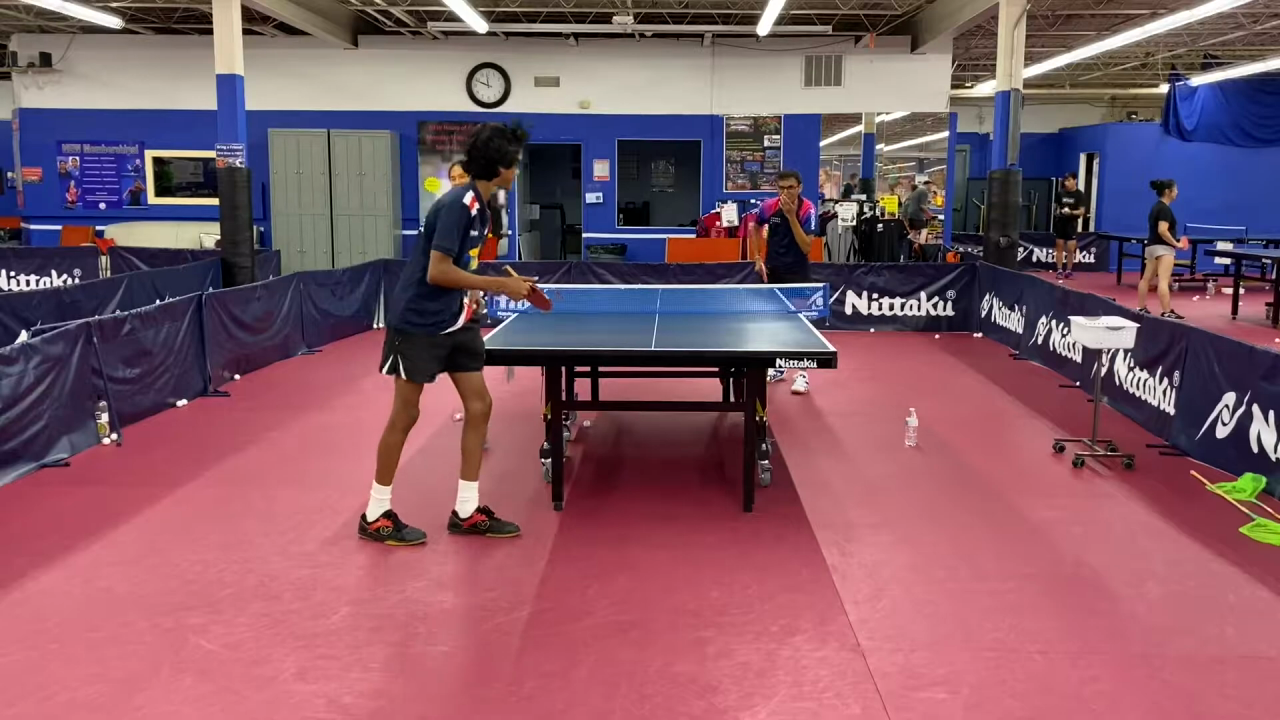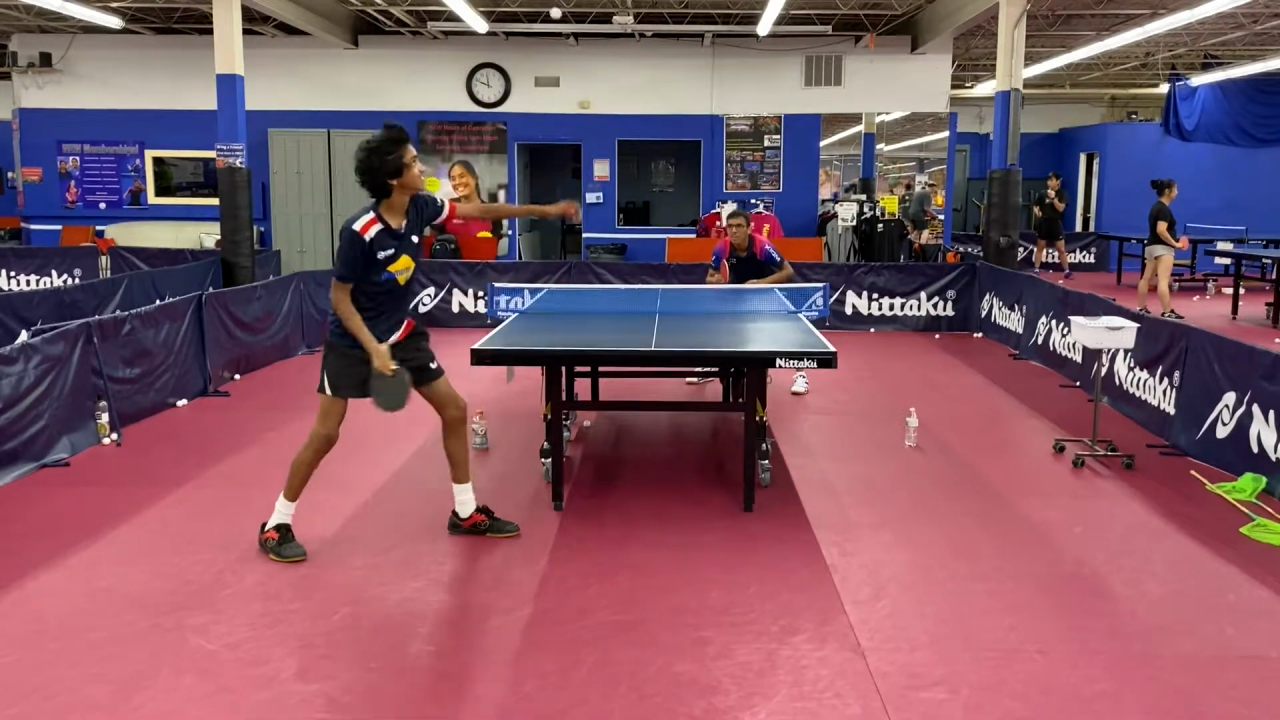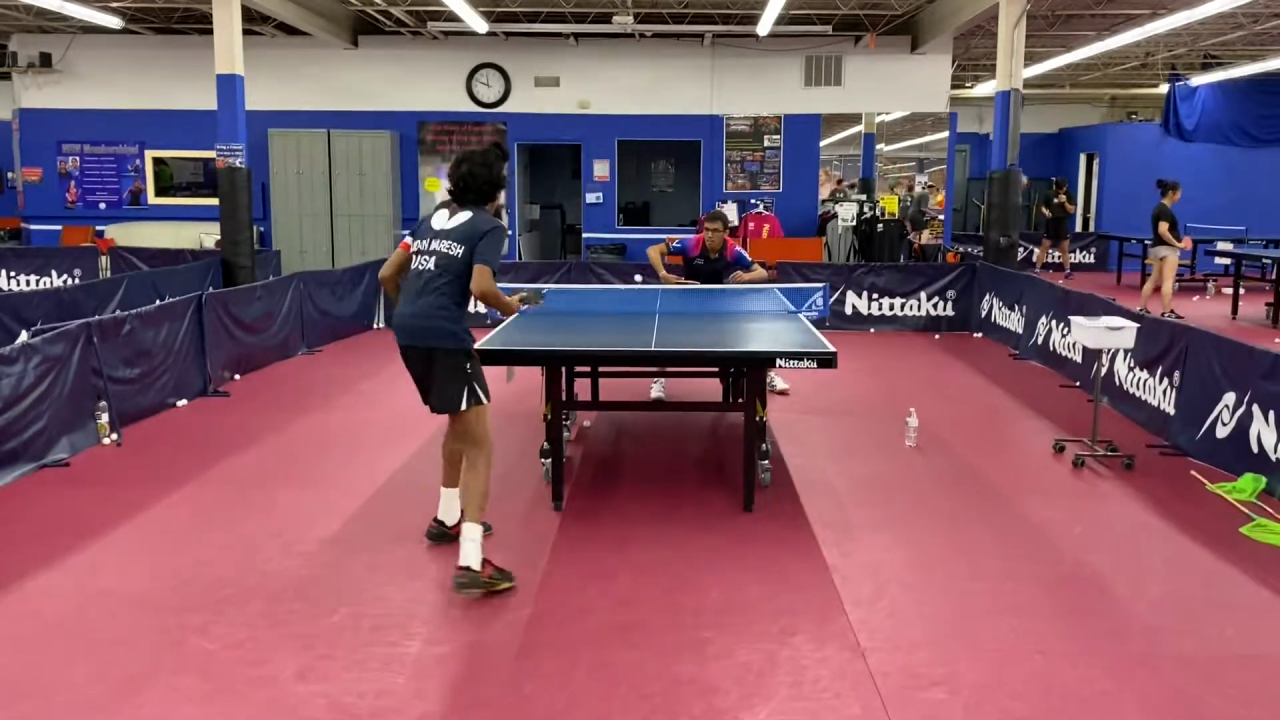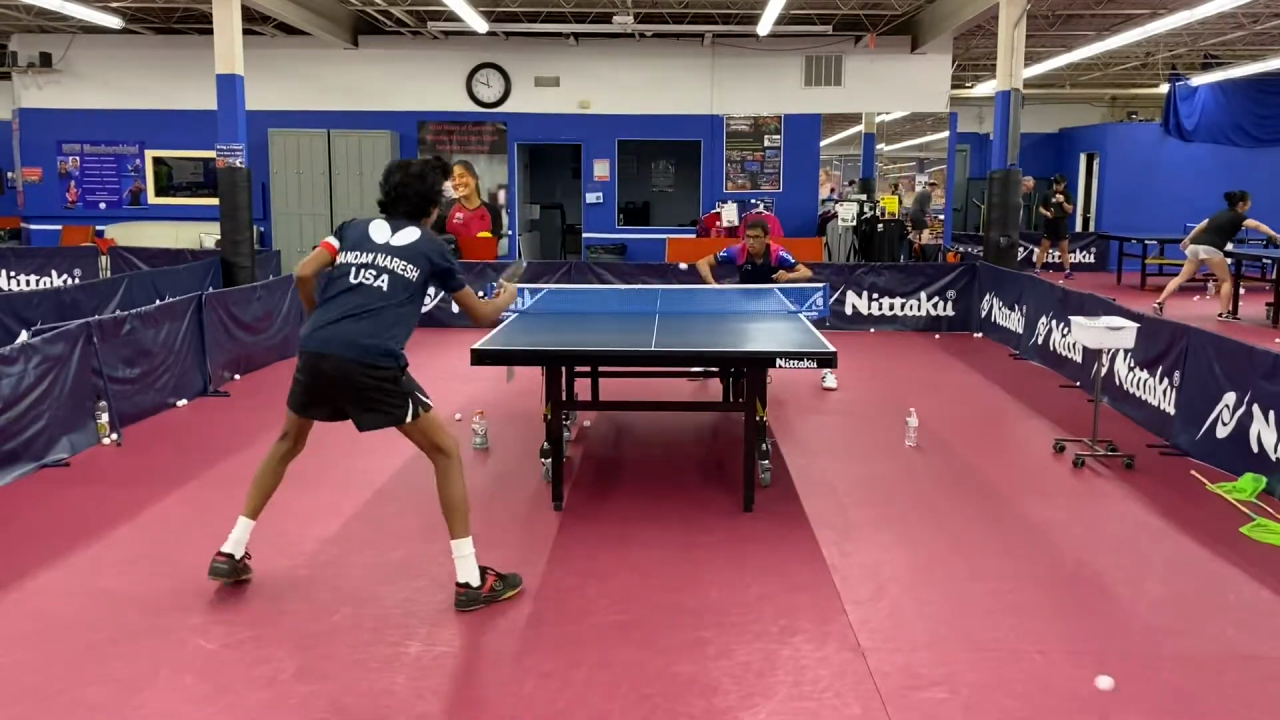
dt=1s
person 1, frame 1
left shoulder: (477, 204)
right shoulder: (457, 206)
right elbow: (437, 272)
left wrist: (504, 286)
right wrist: (499, 285)
left hip: (453, 321)
right hip: (417, 322)
left knee: (479, 407)
right knee: (405, 415)
left ankle: (467, 511)
right ankle: (376, 514)
person 1, frame 2
left shoulder: (420, 207)
right shoulder: (358, 232)
left elbow: (479, 211)
right elbow: (340, 297)
left wrist: (544, 210)
right wrist: (371, 348)
left hip: (400, 333)
right hip: (352, 341)
left knee: (455, 411)
right knee: (325, 433)
left ankle: (466, 512)
right ankle: (277, 524)
person 1, frame 3
left shoulder: (430, 220)
right shoulder: (489, 227)
left elbow: (387, 275)
right elbow: (480, 286)
right wrist: (507, 305)
left hip: (408, 333)
right hip: (444, 337)
left knee: (464, 419)
right knee: (479, 443)
left ankle: (448, 517)
right ankle: (471, 562)
person 1, frame 4
left shoulder: (351, 230)
right shoulder: (431, 249)
left elbow: (304, 273)
right elbow: (480, 315)
right wrist: (506, 296)
left hip: (318, 352)
right hip: (374, 363)
left knee: (287, 444)
right knee: (445, 451)
left ankle: (231, 551)
right ankle: (471, 579)
person 2, frame 1
left shoulder: (808, 210)
right shoulder: (769, 206)
left elbow: (807, 247)
right elbow: (756, 227)
left wrist: (791, 216)
right wrist: (758, 257)
left hip: (797, 272)
right hip: (772, 270)
left ankle: (801, 373)
right ankle: (778, 366)
person 2, frame 2
left shoulder: (762, 246)
right shoulder: (722, 248)
left elbow: (789, 272)
right elbow: (709, 279)
left wrist: (762, 282)
right wrist: (716, 281)
left ankle: (800, 375)
right ankle: (710, 366)
person 2, frame 3
left shoulder: (733, 250)
right shoulder: (691, 244)
left elbow: (762, 274)
right elbow: (653, 250)
left wrist: (746, 277)
right wrist: (663, 274)
left ankle: (768, 376)
right ankle: (659, 380)
person 2, frame 4
left shoulder: (778, 254)
right shoulder: (736, 252)
left elbow: (807, 273)
right elbow: (702, 263)
left wrist: (789, 276)
right wrist: (712, 284)
left ankle: (825, 370)
